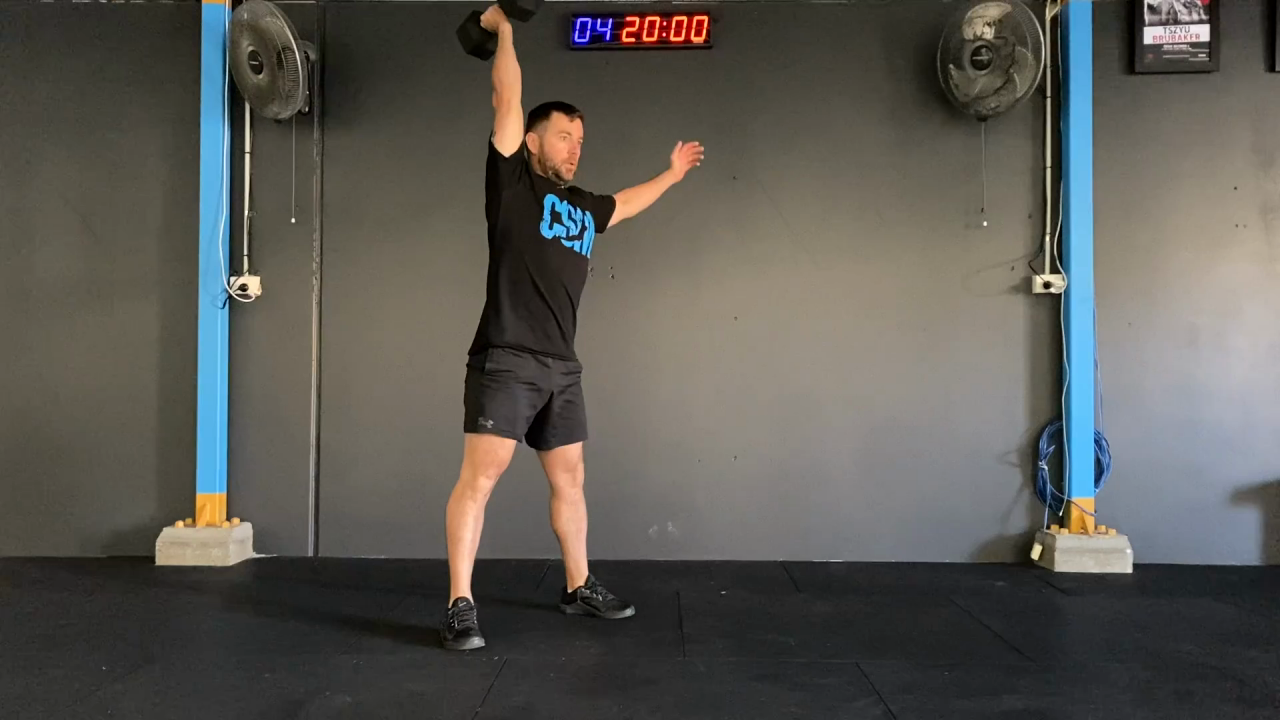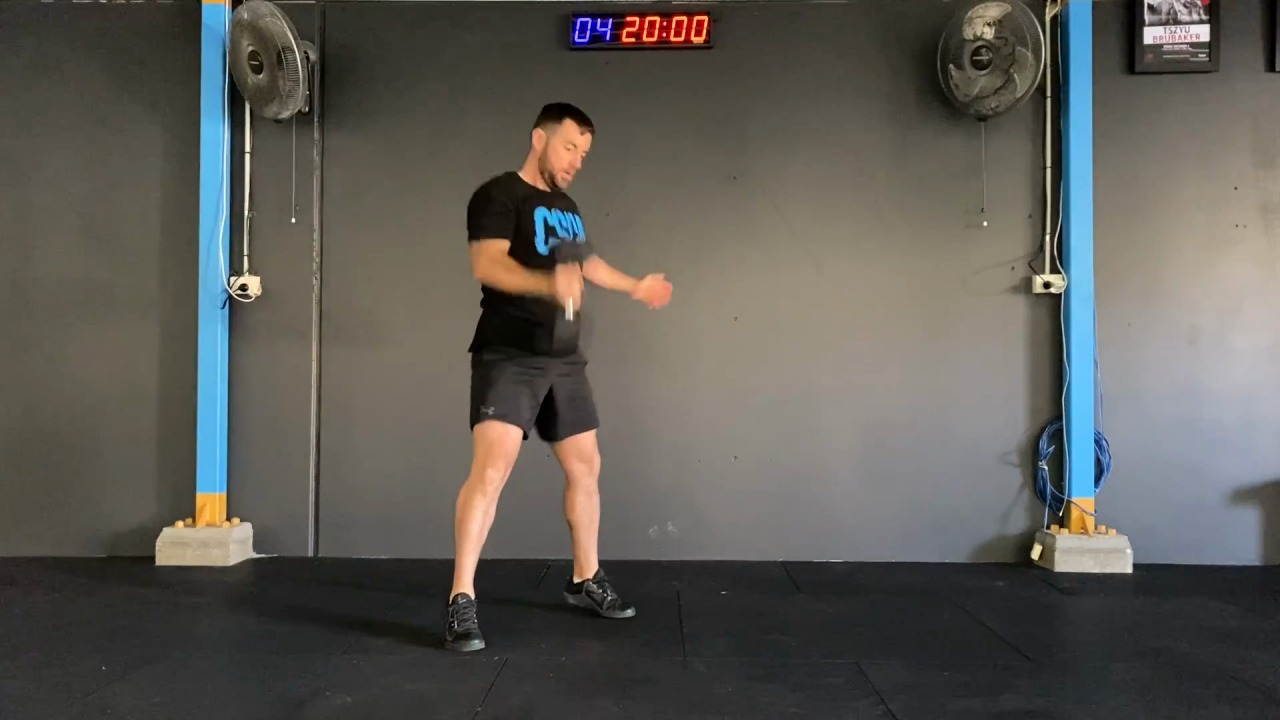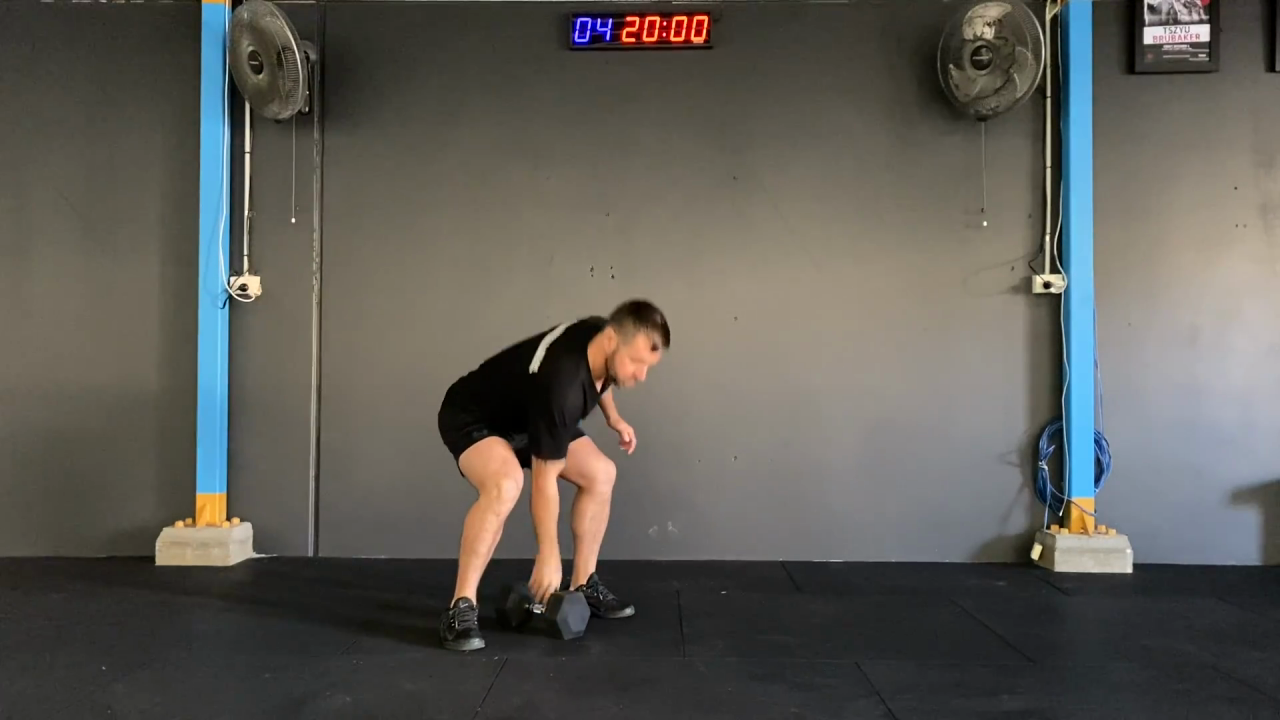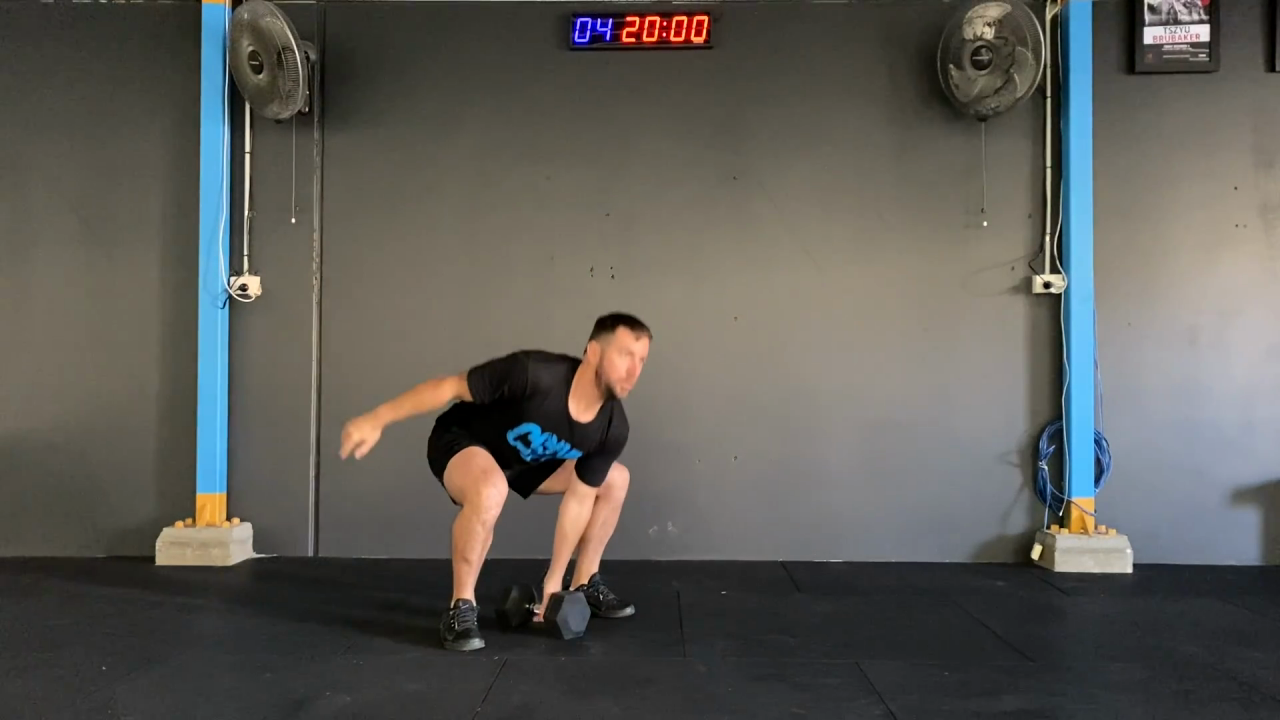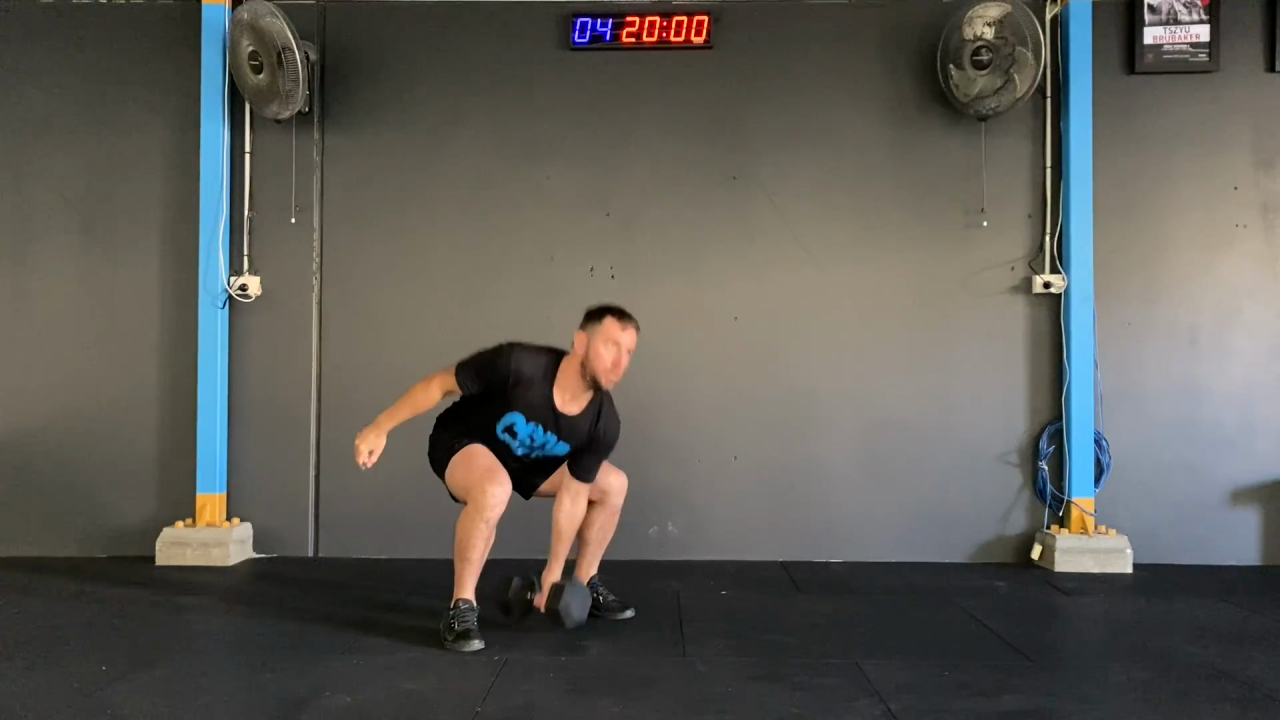
dt=1s
person 1, frame 1
left shoulder: (582, 206)
right shoulder: (512, 183)
left elbow: (626, 204)
right elbow: (506, 105)
left wrist: (672, 174)
left hip: (560, 364)
right hip: (507, 359)
left knee: (569, 478)
right knee: (481, 476)
left ankle: (579, 587)
right ankle: (460, 604)
person 1, frame 2
left shoulder: (566, 206)
right shoulder: (498, 195)
right elbow: (488, 265)
left wrist: (635, 286)
right wrist: (548, 283)
left hip: (563, 359)
right hip: (508, 357)
left knee: (585, 468)
right knee: (492, 469)
left ankle: (586, 580)
right ankle: (461, 601)
person 1, frame 3
left shoulder: (602, 333)
right shoulder: (562, 386)
right elbow: (544, 481)
left wrist: (614, 419)
right wrist: (548, 558)
left hip: (521, 414)
right hip: (471, 416)
left knee: (600, 473)
right knee: (505, 485)
left ankle: (583, 584)
right ankle: (461, 608)
person 1, frame 4
left shoulder: (612, 429)
right shoulder: (534, 374)
left elbow: (579, 500)
right elbow: (450, 387)
left wrist: (554, 578)
right wrist: (378, 419)
left hip: (525, 459)
right hip: (463, 439)
left knee: (615, 481)
right knee: (490, 491)
left ankle: (584, 585)
right ankle: (460, 609)
person 1, frame 5
left shoulder: (602, 422)
right shoulder: (518, 366)
left elbow: (573, 493)
right elbow: (440, 383)
left wrist: (554, 573)
right wrist: (379, 429)
left hip: (523, 459)
right hip: (460, 442)
left knee: (613, 485)
right knee: (494, 489)
left ankle: (585, 585)
right ankle: (462, 608)
